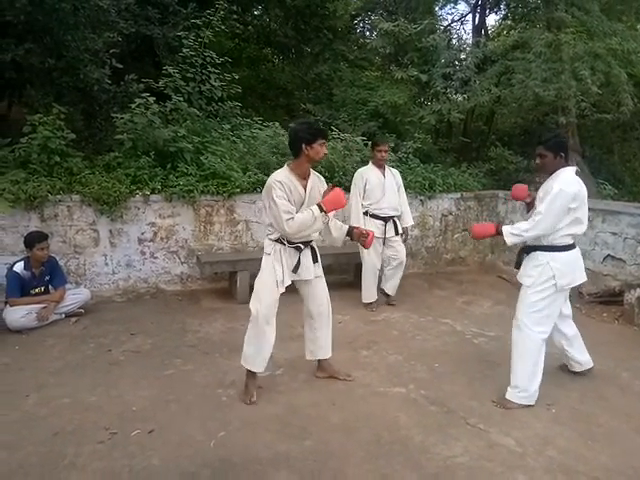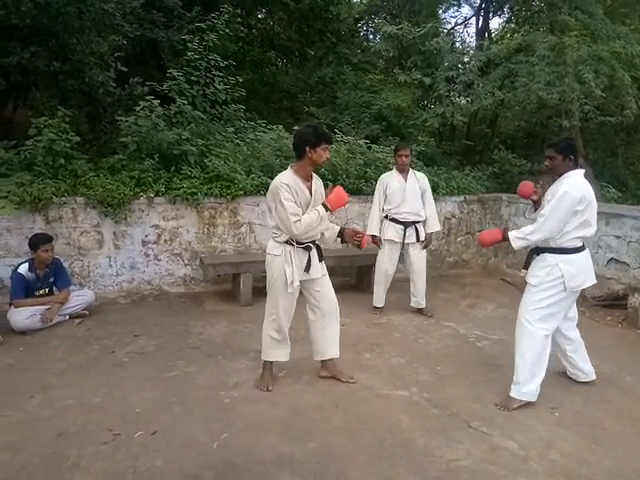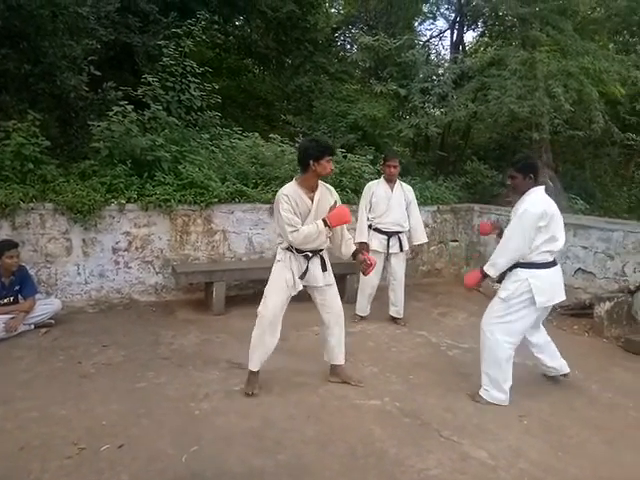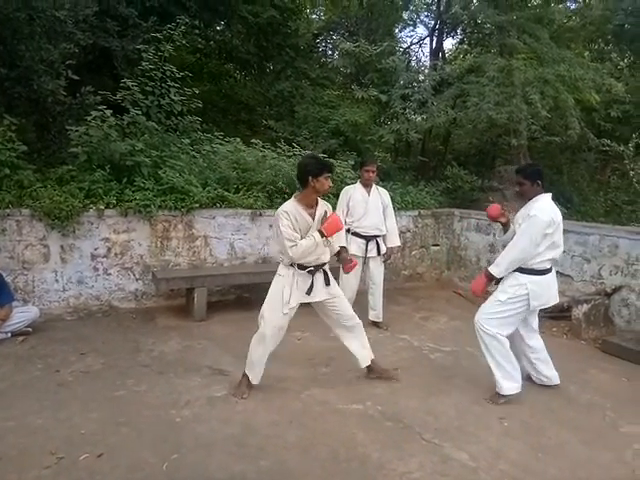
dt=0.5s
person 1, frame 1
left shoulder: (319, 181)
right shoulder: (277, 182)
left elbow: (325, 222)
right elbow: (289, 226)
left wrist: (350, 232)
right wrist: (320, 207)
left hip: (307, 253)
right hip: (279, 254)
left knee: (320, 308)
right knee: (262, 312)
left ankle: (323, 364)
right ankle: (252, 376)
person 1, frame 2
left shoulder: (317, 182)
right shoulder: (283, 184)
right elbow: (297, 227)
left wrist: (342, 234)
right wrist: (326, 207)
left hip: (311, 253)
right hip: (285, 255)
left knee: (327, 306)
right knee: (279, 313)
left ankle: (327, 365)
right ankle: (268, 368)
person 1, frame 3
left shoulder: (329, 192)
right shoulder: (286, 195)
left elbow: (338, 231)
right elbow: (295, 236)
left wrist: (356, 254)
right wrist: (325, 222)
left hip: (318, 261)
right hip: (289, 261)
left knee: (334, 315)
right knee: (269, 314)
left ankle: (336, 369)
right ankle: (253, 371)
person 1, frame 4
left shoulder: (323, 208)
right shoulder: (285, 213)
right elbow: (294, 253)
left wrist: (339, 252)
right wrist: (321, 234)
left hip: (321, 276)
right hip: (291, 278)
left knee: (348, 319)
right knee: (269, 329)
left ankle: (372, 366)
right ankle: (248, 378)
person 2, frame 1
left shoulder: (562, 185)
right shoulder: (561, 182)
left elbow: (540, 225)
left wrist: (501, 230)
right wrist: (533, 206)
left hip: (551, 262)
right hip: (554, 258)
left knee: (528, 323)
right knee: (557, 315)
left ankle: (522, 394)
right ankle: (579, 362)
person 2, frame 2
left shoulder: (570, 188)
right shoulder: (571, 184)
left elbow: (545, 229)
left wrist: (507, 235)
right wrist: (538, 203)
left hip: (558, 264)
right hip: (566, 260)
left knee: (532, 320)
right knee: (561, 320)
left ankle: (524, 391)
right ankle: (581, 371)
person 2, frame 3
left shoulder: (530, 205)
right shoulder: (541, 201)
left elbow: (513, 248)
left wrist: (484, 272)
right wrist: (503, 233)
left hip: (529, 279)
right hip: (543, 274)
left knee: (495, 328)
right knee: (528, 325)
left ankle: (494, 392)
right ankle: (556, 368)
person 2, frame 4
left shoulder: (540, 212)
right shoulder: (538, 207)
left elbow: (520, 250)
right elbow: (520, 240)
left wrist: (489, 274)
right wrist: (508, 225)
left hip: (526, 282)
right hip: (531, 279)
left knee: (487, 323)
right knee: (524, 330)
left ankle: (508, 385)
right ankle: (546, 376)
person 3, frame 1
left shoulder: (394, 174)
right shoulder: (362, 173)
left elbow: (402, 199)
right elbow: (356, 201)
left wrist: (405, 224)
right wrist: (359, 227)
left hip: (392, 224)
right hip: (372, 224)
left knee: (399, 258)
right knee: (372, 263)
left ankle: (387, 290)
right ankle: (370, 298)
person 3, frame 2
left shoulder: (421, 178)
right shoulder: (385, 179)
left elbow: (429, 205)
right elbow: (377, 206)
left wrist: (430, 231)
right wrist: (374, 232)
left hip: (415, 230)
right hip: (393, 229)
left knee: (418, 269)
right knee: (385, 268)
left ankle: (419, 304)
right ankle: (378, 303)
person 3, frame 3
left shoulder: (407, 190)
right shoulder: (372, 187)
left elbow: (414, 216)
right elbow: (363, 214)
left wrist: (417, 242)
right wrist: (362, 240)
left hip: (398, 240)
right hip: (376, 238)
left knee: (397, 278)
right knee: (370, 278)
left ankle: (396, 313)
right ankle: (361, 311)
person 3, frame 4
left shoulder: (383, 193)
right shoulder: (349, 191)
left elbow: (390, 220)
right elbow: (341, 218)
left wrist: (391, 246)
right wrist: (341, 244)
left hip: (376, 243)
right hip: (354, 242)
left knee: (376, 282)
right knee: (349, 281)
left ankle: (376, 317)
